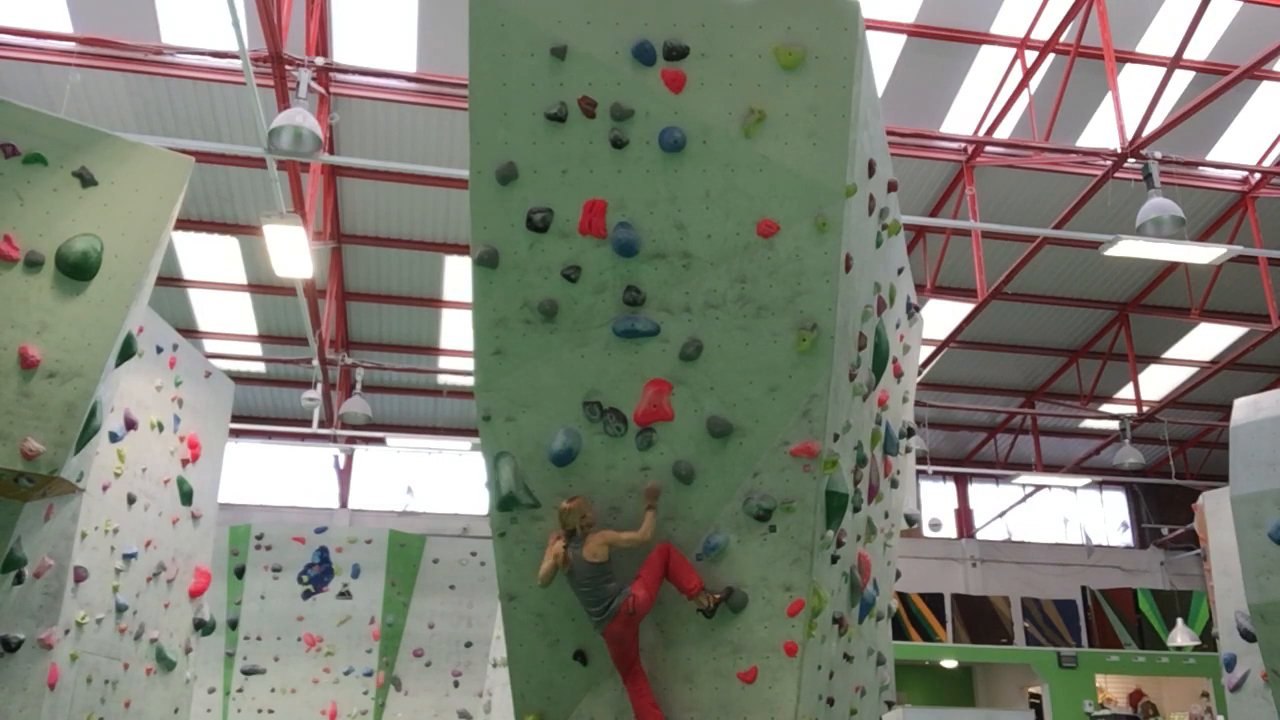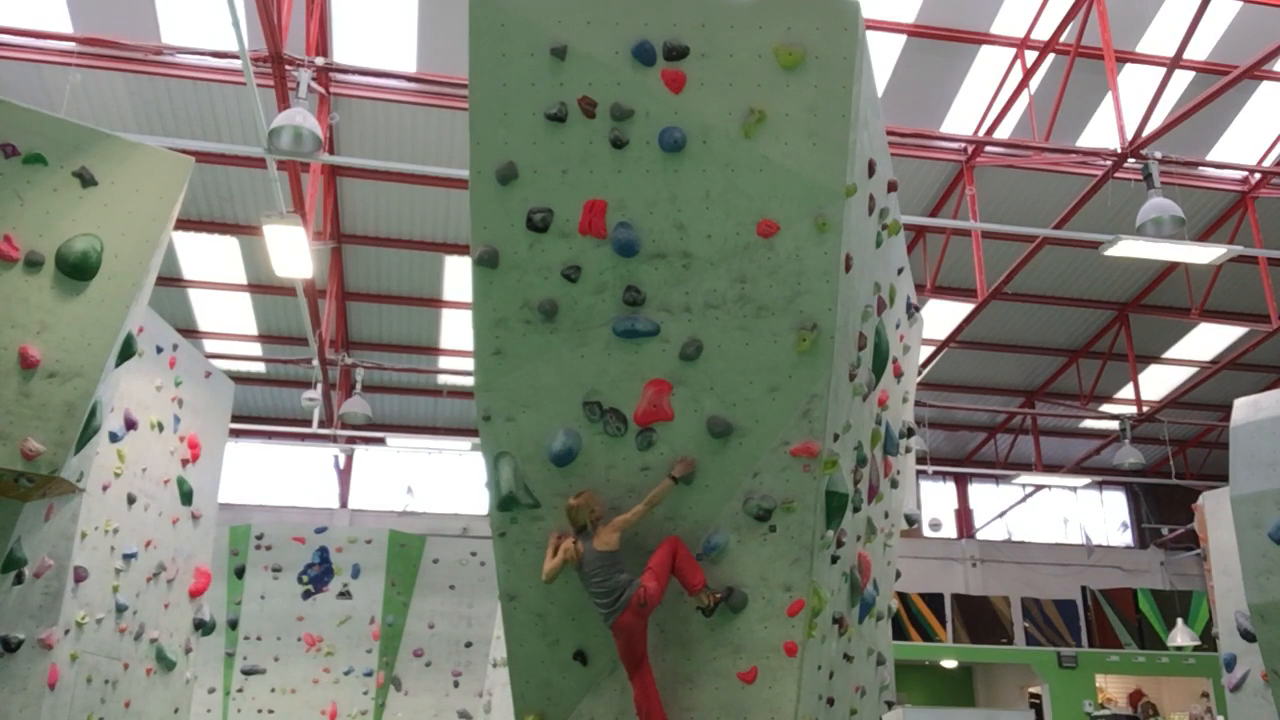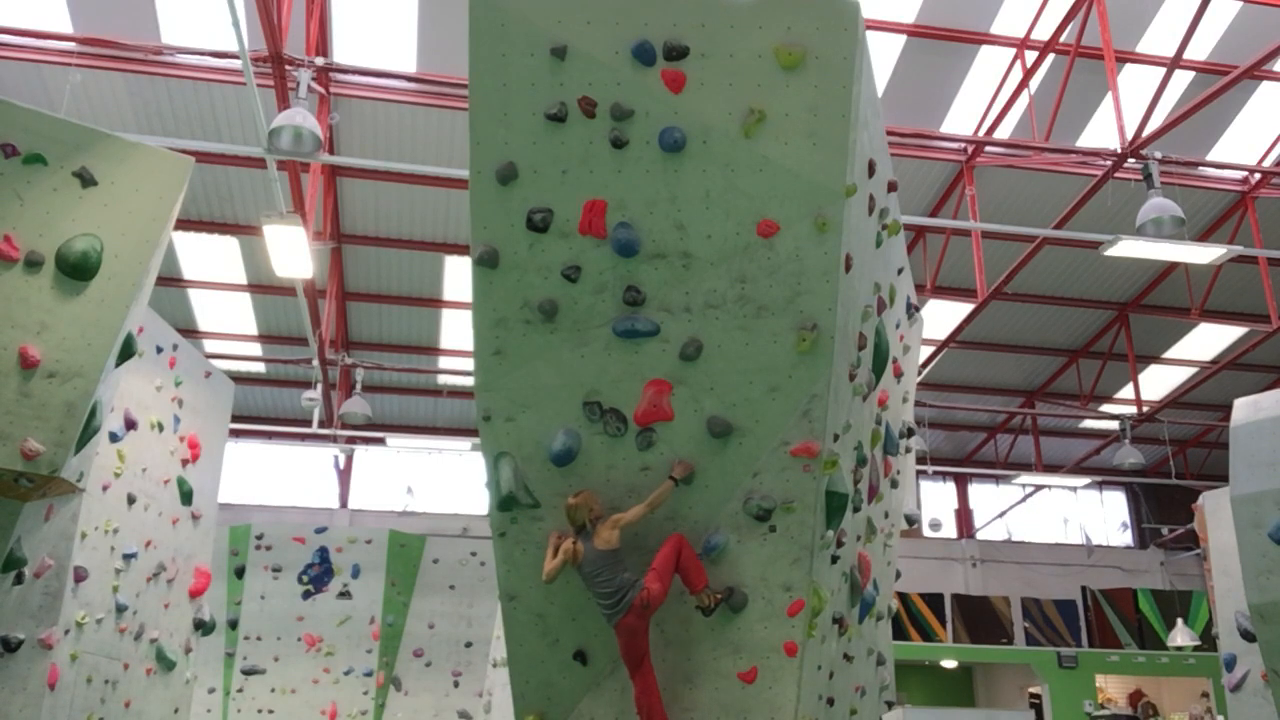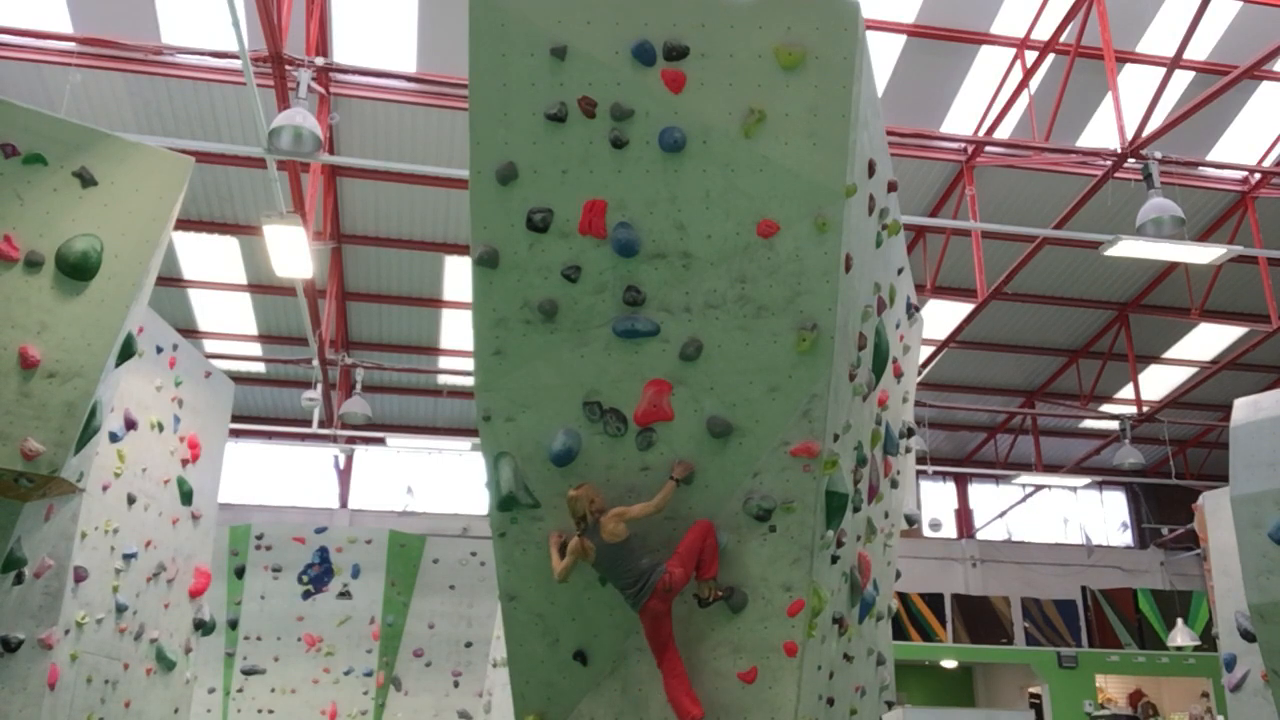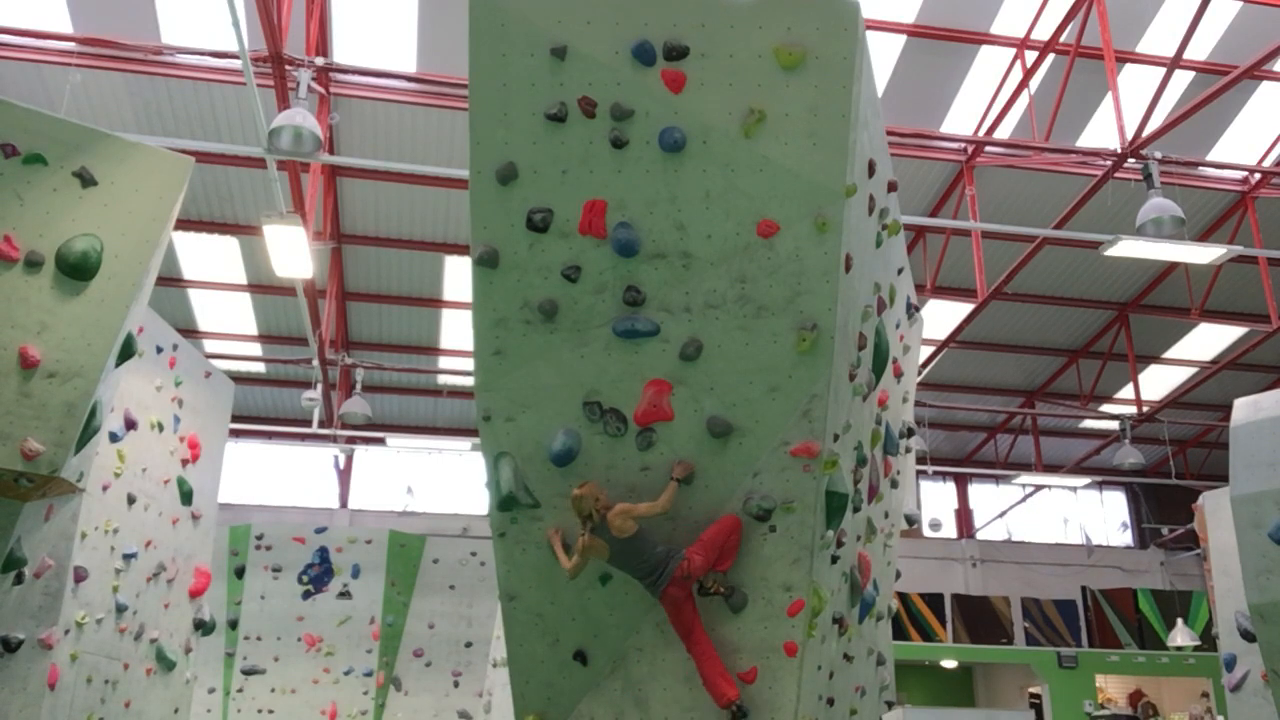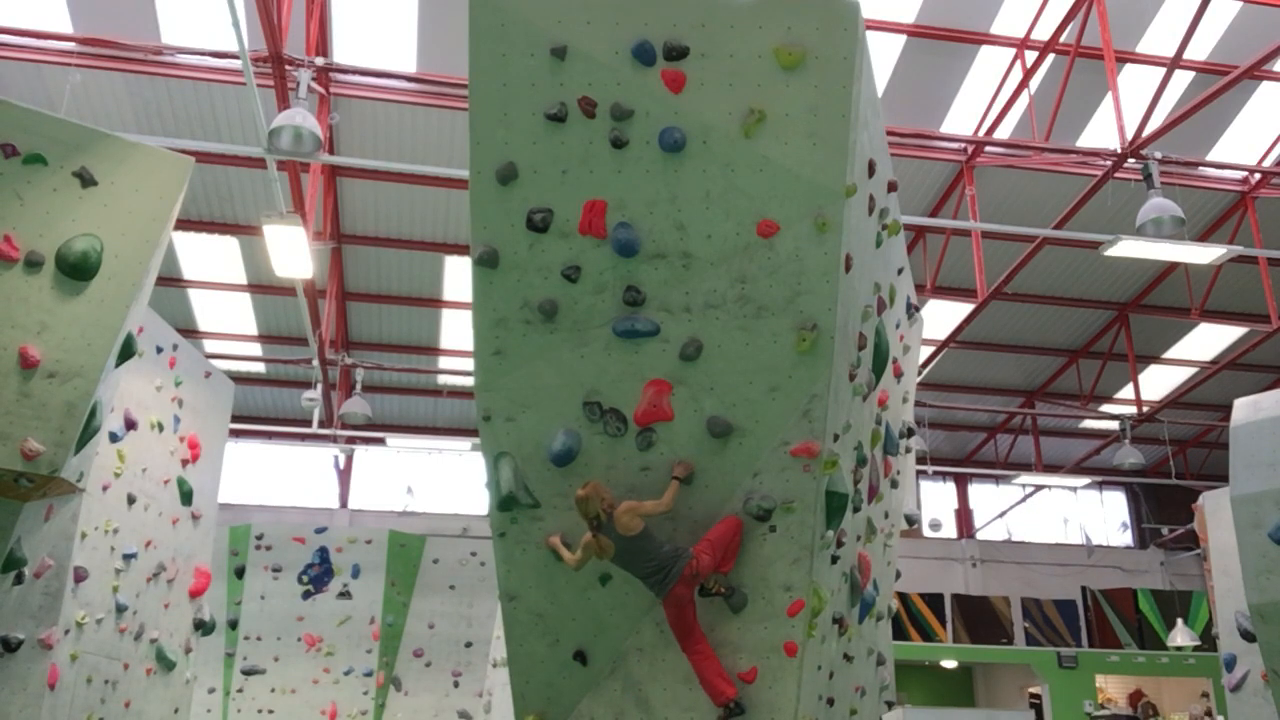
dt=0.3s
person 1, frame 1
left shoulder: (560, 550)
right shoulder: (600, 540)
left elbow: (542, 581)
right elbow: (644, 536)
right wrist: (651, 504)
left hip: (609, 629)
right hip: (629, 607)
left knee: (633, 680)
right knee: (664, 551)
right ankle: (701, 599)
person 1, frame 2
left shoulder: (569, 547)
right shoulder: (610, 529)
left elbow: (546, 576)
right elbow: (648, 503)
left wrist: (551, 547)
right wrist: (675, 475)
left hip: (619, 622)
right hip: (640, 597)
left knee: (639, 676)
right knee: (672, 544)
right ankle: (703, 596)
person 1, frame 3
left shoulder: (569, 547)
right shoulder: (610, 526)
left elbow: (548, 576)
right elbow: (649, 505)
left wrist: (551, 546)
right wrist: (674, 478)
left hip: (623, 621)
right hip: (644, 597)
left knee: (642, 678)
right knee: (677, 541)
right ankle: (703, 596)
person 1, frame 4
left shoulder: (576, 544)
right shoulder: (614, 518)
left elbow: (559, 576)
right elbow: (656, 505)
left wrist: (554, 546)
right wrist: (675, 478)
left hip: (645, 606)
right hip: (665, 580)
left knee: (668, 663)
right knee: (703, 527)
right ankle: (706, 589)
person 1, frame 5
left shoulder: (586, 542)
right shoulder: (620, 514)
left elbow: (571, 571)
right elbow: (662, 506)
left wrist: (557, 544)
right wrist: (676, 478)
left hip: (666, 593)
right hip: (683, 567)
left knee: (698, 646)
right knee: (731, 522)
right ankle: (713, 581)
person 1, frame 6
left shoulder: (590, 540)
right shoulder: (625, 512)
left elbow: (575, 564)
right elbow: (665, 505)
left wrist: (557, 544)
right wrist: (677, 477)
left hip: (671, 592)
right hip: (689, 565)
left knee: (694, 646)
right knee: (733, 523)
right ankle: (714, 581)
